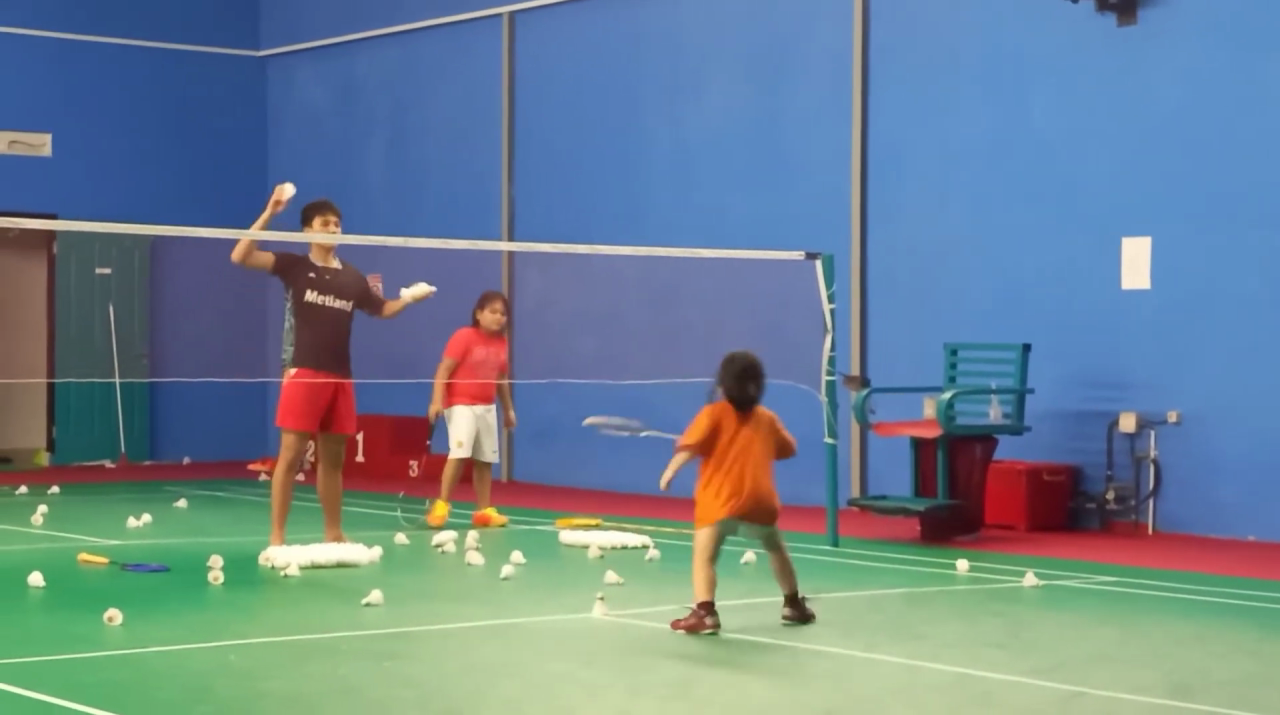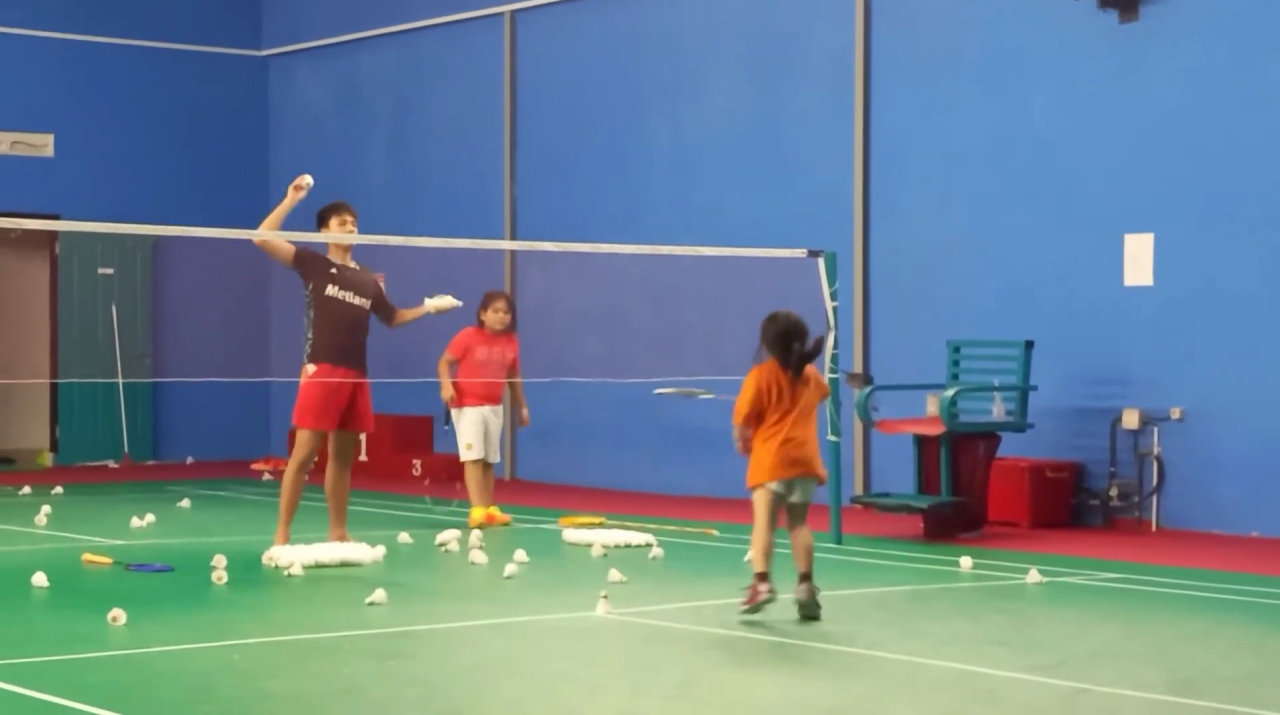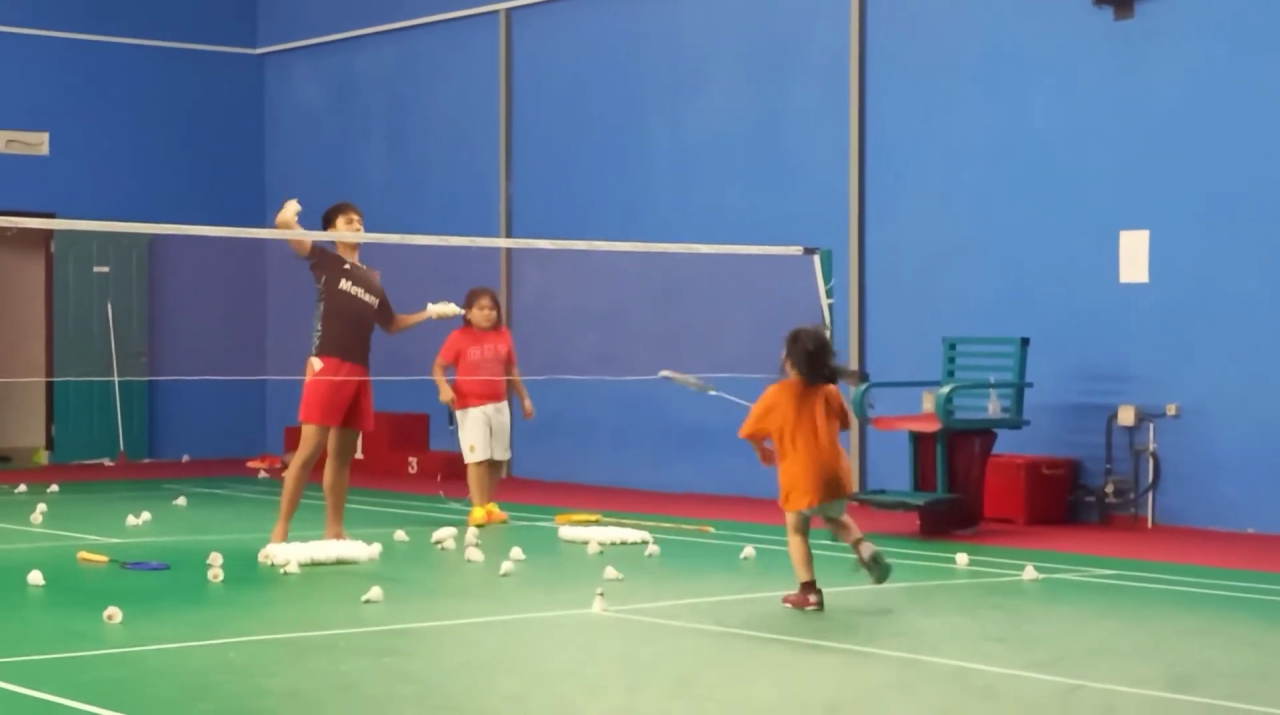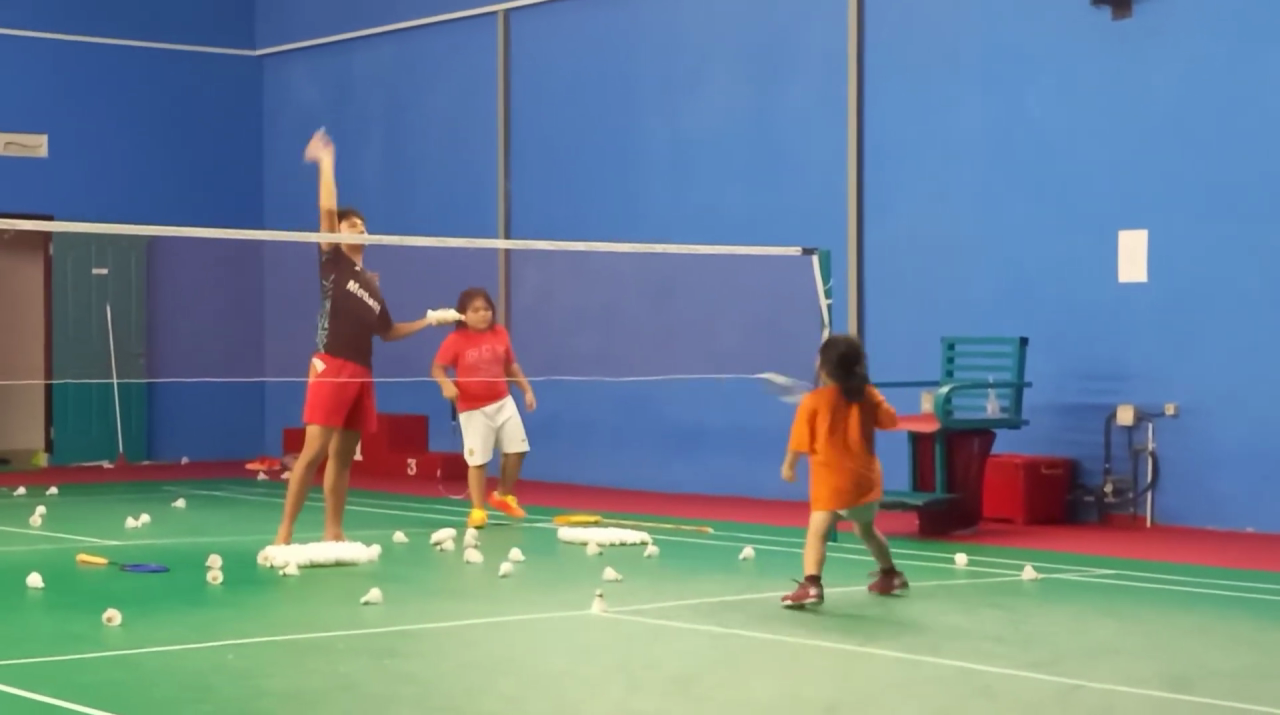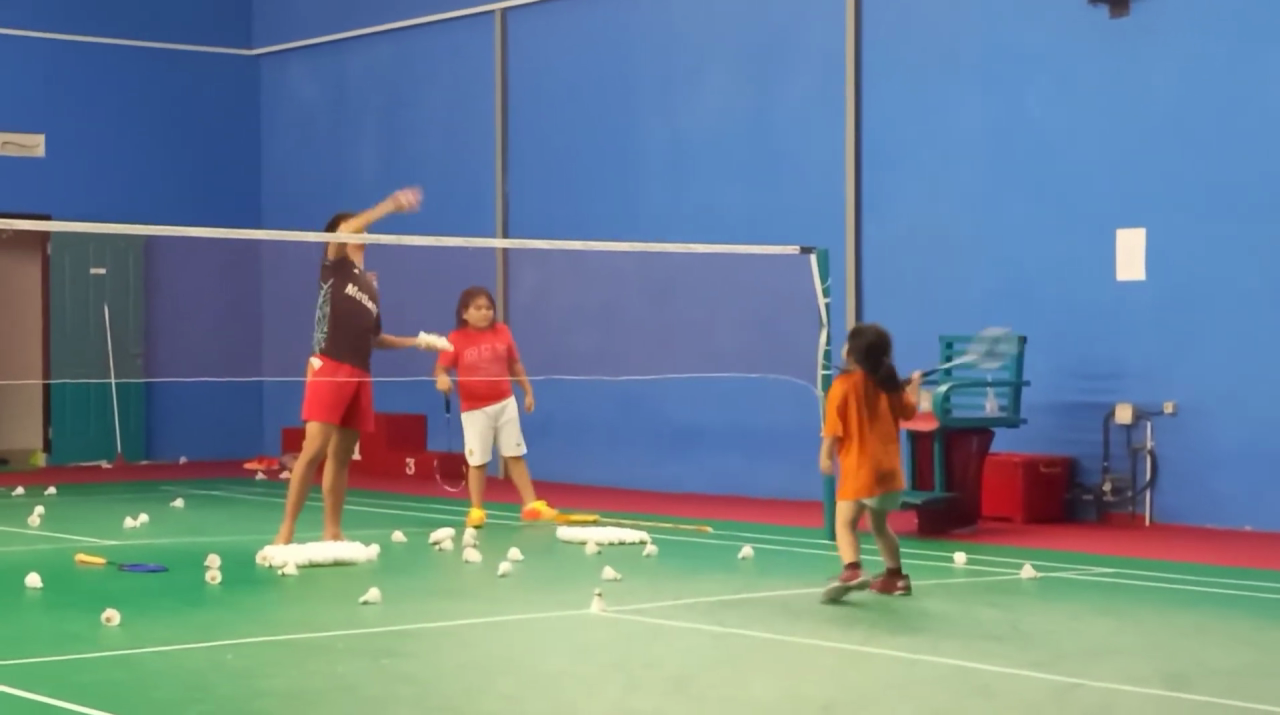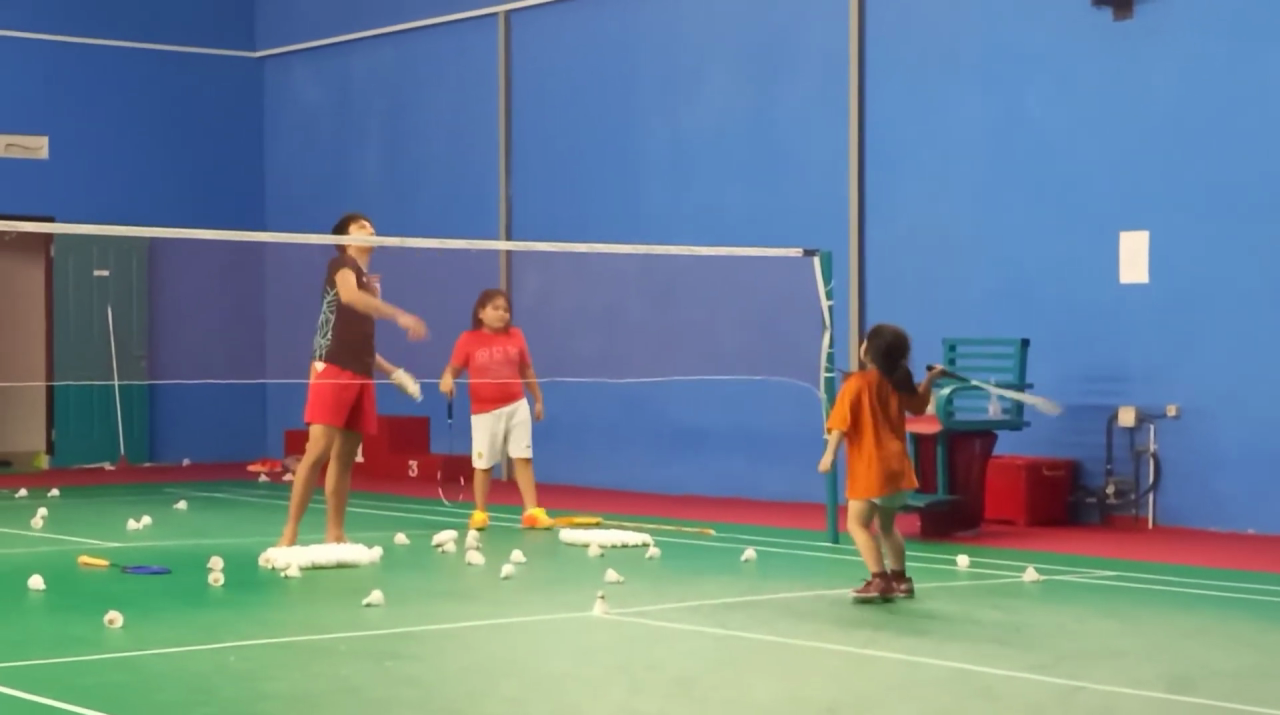
dt=0.2s
person 1, frame 1
left shoulder: (353, 277)
right shoulder: (294, 265)
left elbow: (381, 310)
right elbow: (239, 257)
left wrist: (409, 296)
right wrist: (270, 212)
left hip: (340, 378)
right hip: (304, 374)
left knee: (333, 458)
right knee: (291, 456)
left ankle: (333, 533)
right ankle: (277, 536)
person 1, frame 2
left shoulder: (368, 280)
right shoulder: (314, 264)
left elbow: (393, 318)
right elbow: (262, 240)
left wrist: (430, 306)
right wrist: (291, 200)
left hip: (356, 376)
right hip: (321, 372)
left knee: (342, 457)
right knee: (304, 454)
left ankle: (337, 532)
right ankle: (282, 533)
person 1, frame 3
left shoulder: (372, 280)
right shoulder: (325, 260)
left elbow: (391, 324)
right elbow: (284, 222)
left wrist: (431, 312)
right wrist: (292, 208)
left hip: (359, 372)
right hip: (327, 367)
left knee: (342, 454)
right knee: (309, 450)
left ankle: (334, 530)
right ankle: (281, 531)
person 1, frame 4
left shoulder: (372, 286)
right shoulder: (333, 263)
left elbow: (389, 332)
right elbow: (327, 211)
left wrist: (429, 320)
right wrist: (326, 161)
left hip: (361, 375)
right hip: (331, 368)
left knee: (343, 457)
right knee: (314, 451)
left ankle: (334, 532)
right ankle: (285, 531)
person 1, frame 5
left shoulder: (370, 286)
right shoulder: (336, 263)
right elbow: (344, 233)
left wrist: (419, 340)
right wrist: (391, 205)
left hip: (360, 375)
right hip: (328, 367)
left knee: (341, 456)
right knee: (314, 449)
left ankle: (332, 531)
right ankle: (285, 531)
person 1, frame 6
left shoulder: (371, 286)
right shoulder: (345, 265)
right elbow: (350, 296)
left wrist: (395, 372)
right wrist: (400, 316)
left hip: (362, 377)
right hip: (332, 371)
left knee: (344, 457)
right knee: (318, 451)
left ankle: (335, 534)
right ankle: (289, 533)
person 2, frame 1
left shoulder: (713, 414)
right shoulder: (766, 418)
left elbow: (691, 444)
right elbow: (788, 449)
left wrist: (671, 469)
left hip: (721, 498)
right hip: (761, 499)
left knee: (703, 556)
right knee: (775, 548)
left ankle: (704, 612)
right ankle: (794, 604)
person 2, frame 2
left shoulder: (760, 375)
right shoulder: (810, 373)
left elbow: (744, 417)
right elbow: (821, 392)
left wrist: (742, 440)
left hip: (770, 460)
right hip: (803, 458)
left knee: (764, 523)
right knee: (798, 525)
left ankle: (762, 584)
right ankle: (806, 584)
person 2, frame 3
left shoulder: (775, 394)
right shoulder: (830, 392)
left elbow: (751, 432)
right elbow: (845, 424)
left wrist: (763, 452)
left hip: (801, 477)
right hip: (834, 474)
left knee: (796, 533)
right knee: (837, 520)
left ankle: (808, 591)
right ankle: (864, 549)
person 2, frame 4
left shoulder: (812, 401)
right shoulder: (866, 395)
left elbow: (799, 443)
right elbow: (890, 420)
left wrist: (788, 466)
left hip: (833, 482)
right hip: (865, 479)
left knee: (816, 534)
right knee: (866, 528)
left ankle: (811, 585)
right ankle: (890, 575)
person 2, frame 5
left shoulder: (843, 385)
right shoulder: (889, 385)
left elbow: (833, 428)
right elbow: (908, 410)
left wrist: (826, 456)
right wrist: (913, 384)
left hip: (859, 472)
right hip: (888, 468)
left knee: (845, 524)
right knee: (878, 524)
left ankle: (852, 571)
right ankle: (895, 576)
person 2, frame 6
left shoulder: (857, 383)
right shoulder: (901, 384)
left elbow: (841, 423)
right elbow: (919, 406)
left wrist: (829, 453)
right wrist: (930, 380)
left hip: (870, 469)
right hip: (896, 468)
left knee: (858, 524)
right knee: (886, 525)
left ankle: (880, 579)
right ankle: (899, 579)
person 3, frame 1
left shoulder: (502, 342)
right shoulder: (464, 337)
right elbow: (444, 369)
left wrist: (508, 409)
right wrist: (437, 399)
left hip: (487, 408)
right hip: (461, 405)
left knee: (485, 460)
right knee: (459, 454)
left ankle: (483, 511)
right ankle: (441, 505)
person 3, frame 2
left shoulder: (511, 341)
right shoulder: (468, 336)
left elbow: (513, 377)
right elbow: (444, 362)
left wrist: (522, 406)
right wrist: (446, 386)
left hip: (494, 407)
right hip: (467, 406)
left knee: (489, 460)
right knee: (473, 456)
left ankle: (489, 508)
right ankle: (477, 510)
person 3, frame 3
left shoulder: (503, 335)
right shoulder: (459, 338)
left elbow: (511, 369)
right elbow: (438, 367)
left wrist: (524, 397)
right wrist: (444, 387)
left hip: (499, 405)
right hip: (470, 407)
left knee: (498, 458)
right knee: (477, 458)
left ankle: (489, 504)
right ankle: (478, 509)
person 3, frame 4
left shoulder: (500, 333)
right shoulder: (455, 340)
left elbow: (511, 365)
right elbow: (437, 368)
left wrist: (527, 390)
right wrist: (446, 384)
left hip: (503, 402)
right hip: (473, 408)
left knee: (517, 450)
right knee: (477, 460)
left ankle: (503, 495)
right ankle: (478, 510)
person 3, frame 5
left shoulder: (502, 332)
right shoulder: (455, 339)
left elbow: (514, 365)
right elbow: (440, 368)
left wrist: (528, 392)
right wrist: (442, 378)
left hip: (505, 403)
right hip: (475, 408)
left knee: (515, 455)
right knee: (477, 460)
left ankle: (533, 505)
right ankle: (476, 510)
person 3, frame 6
left shoulder: (516, 336)
right shoulder: (468, 340)
left elbow: (526, 370)
right elbow: (452, 368)
left wrist: (538, 399)
right wrist: (447, 379)
left hip: (516, 406)
right hip: (484, 410)
left knee: (522, 458)
right knee: (483, 463)
left ankle: (532, 511)
right ankle: (479, 512)
